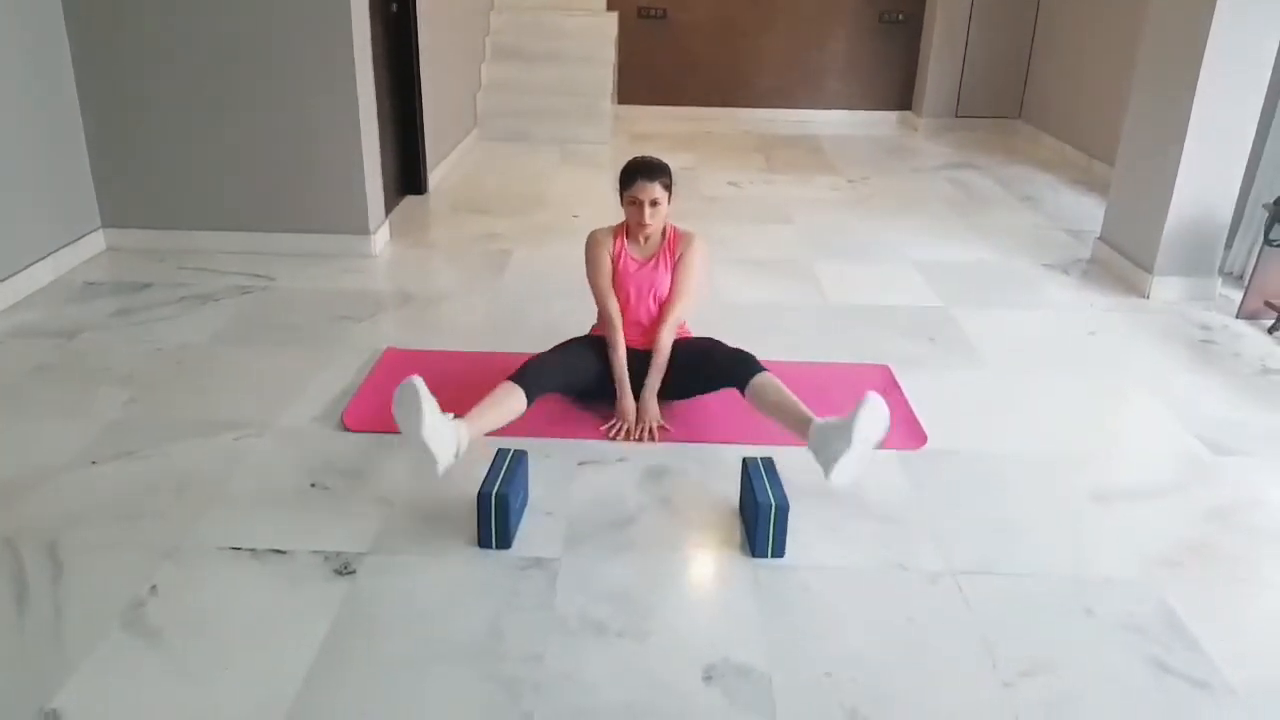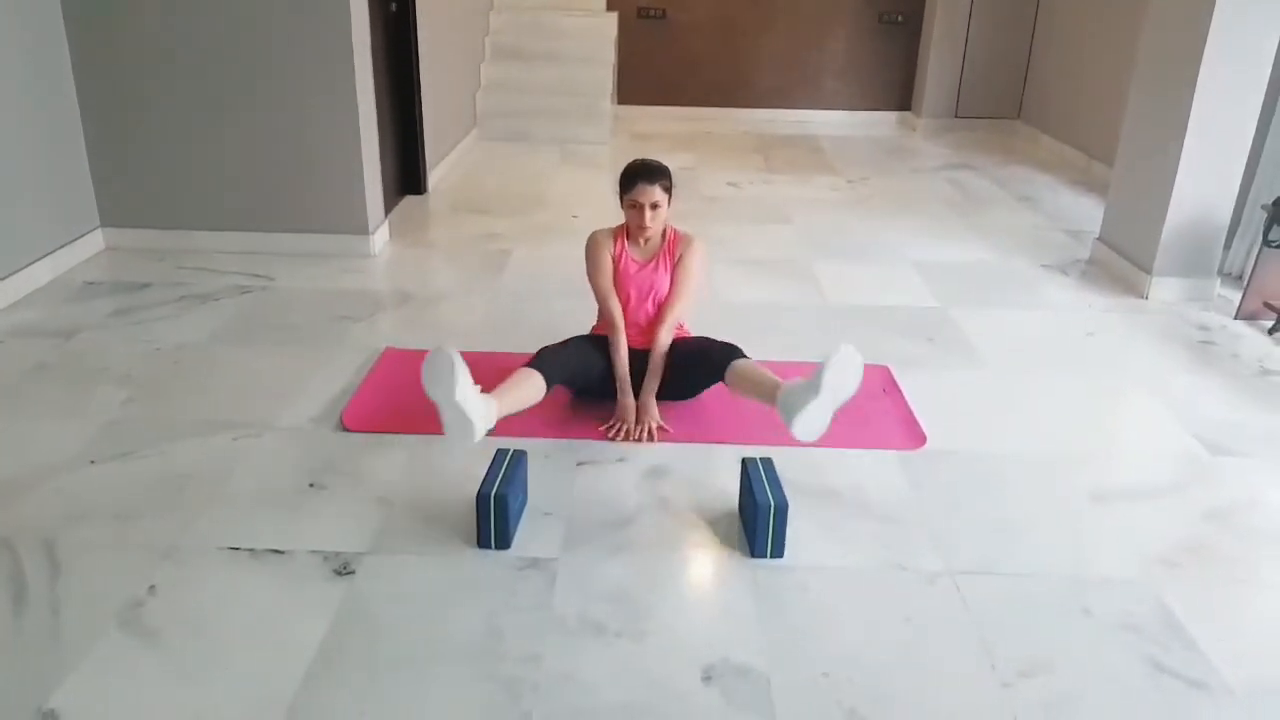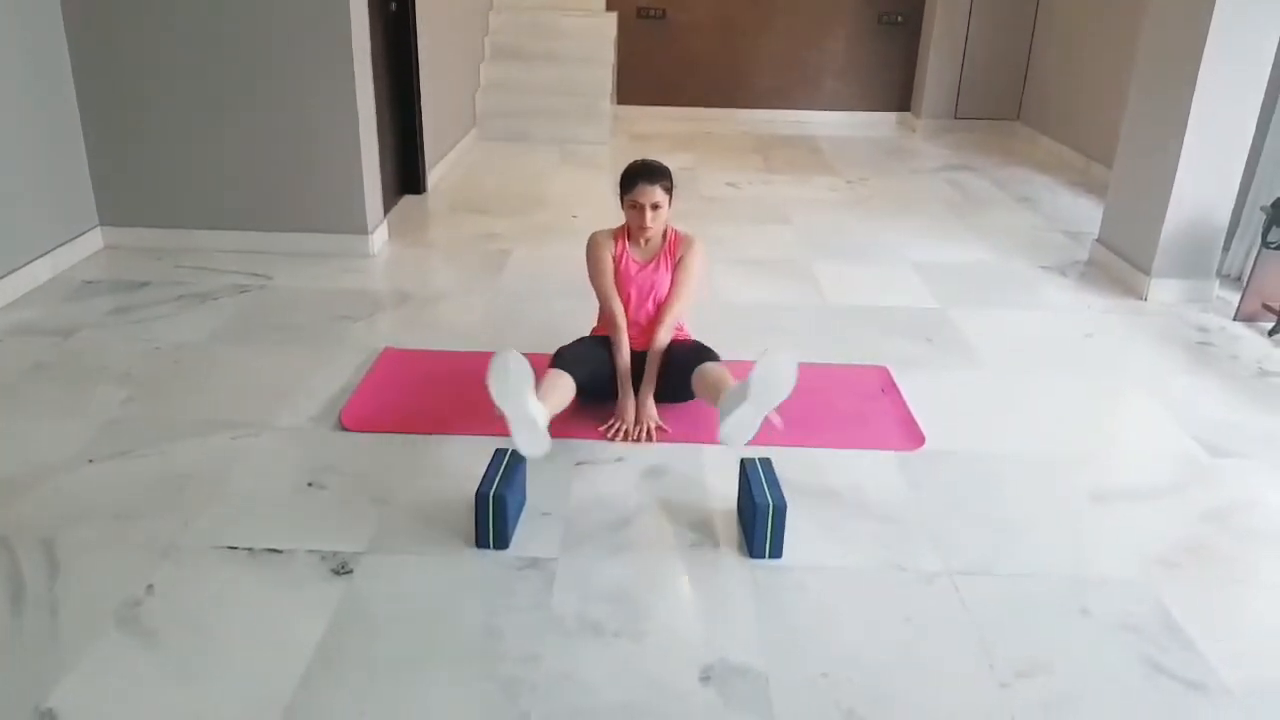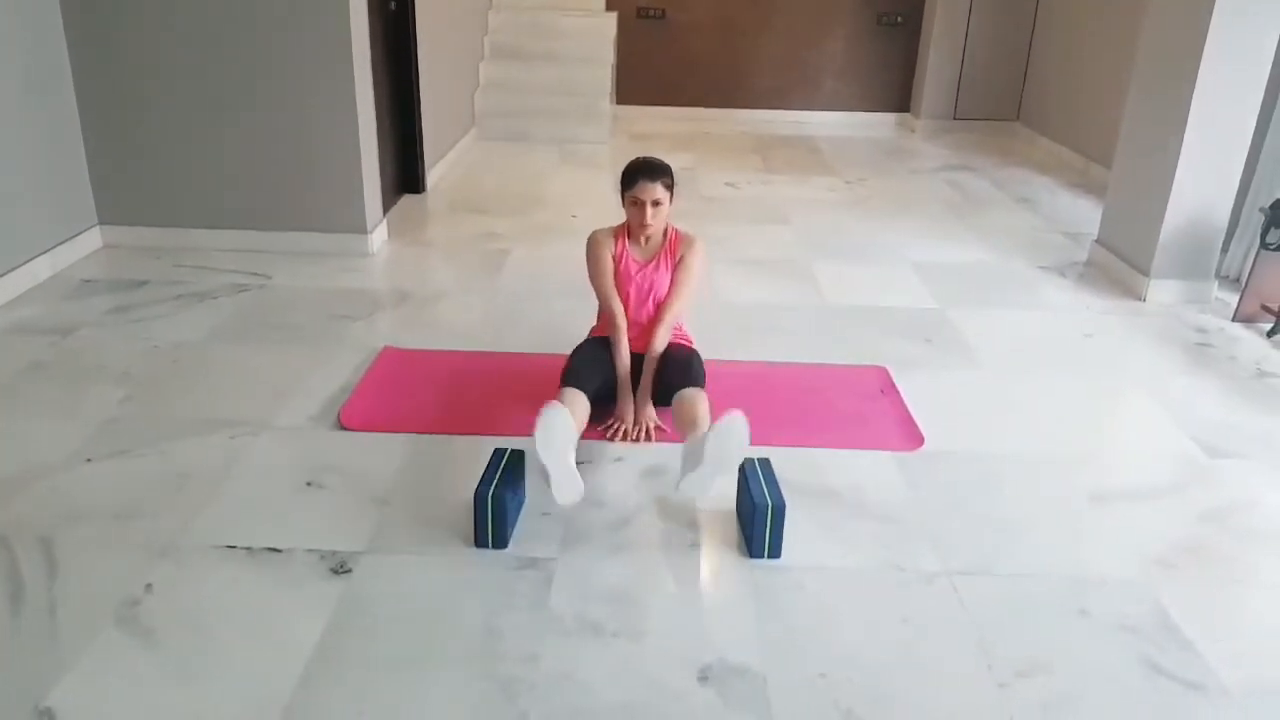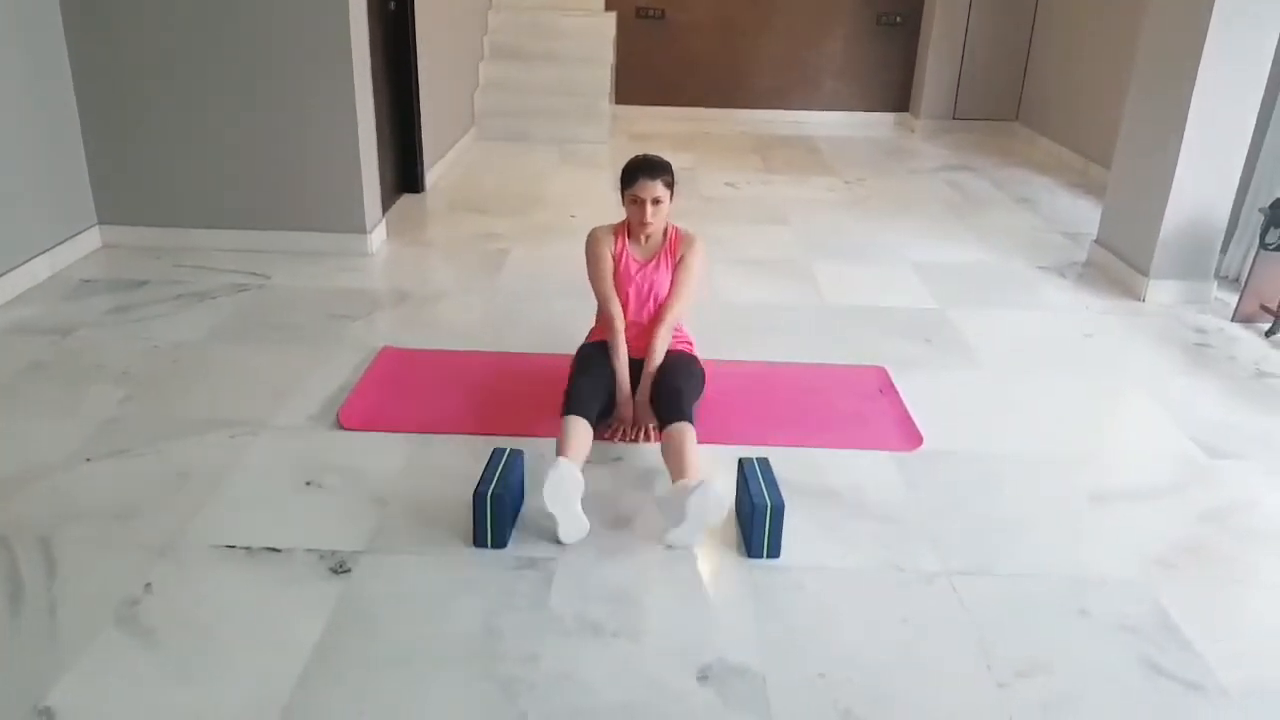
dt=0.1s
person 1, frame 1
left shoulder: (689, 246)
right shoulder: (602, 243)
left elbow: (668, 322)
right elbow: (612, 319)
left wrist: (649, 396)
right wrist: (624, 397)
left hip: (669, 359)
right hip: (612, 356)
left knee: (737, 363)
right knee: (541, 369)
left ankle: (825, 437)
right ankle: (451, 436)
person 1, frame 2
left shoulder: (688, 248)
right shoulder: (601, 244)
left elbow: (668, 322)
right elbow: (614, 318)
left wrist: (649, 397)
right wrist: (624, 395)
left hip: (669, 356)
right hip: (612, 355)
left knee: (722, 354)
right knee: (550, 358)
left ankle: (795, 401)
right ankle: (478, 411)
person 1, frame 3
left shoulder: (688, 249)
right shoulder: (602, 245)
left elbow: (669, 316)
right elbow: (615, 313)
left wrist: (649, 395)
right wrist: (623, 398)
left hip: (667, 350)
right hip: (614, 351)
left knee: (699, 358)
right knee: (569, 359)
left ankle: (734, 408)
right ankle: (532, 419)
person 1, frame 4
left shoulder: (688, 247)
right shoulder: (602, 242)
left elbow: (665, 321)
right elbow: (616, 317)
left wrist: (646, 395)
right wrist: (624, 395)
left hip: (666, 352)
right hip: (613, 351)
left knee: (686, 372)
right knee: (581, 367)
left ankle: (701, 450)
right ankle: (562, 455)
person 1, frame 5
left shoulder: (688, 246)
right shoulder: (602, 240)
left elbow: (667, 321)
right elbow: (613, 314)
left wrist: (644, 393)
right wrist: (623, 393)
left hip: (668, 354)
right hip: (612, 350)
left knee: (675, 396)
right knee: (583, 392)
left ankle: (687, 495)
right ankle: (568, 493)
